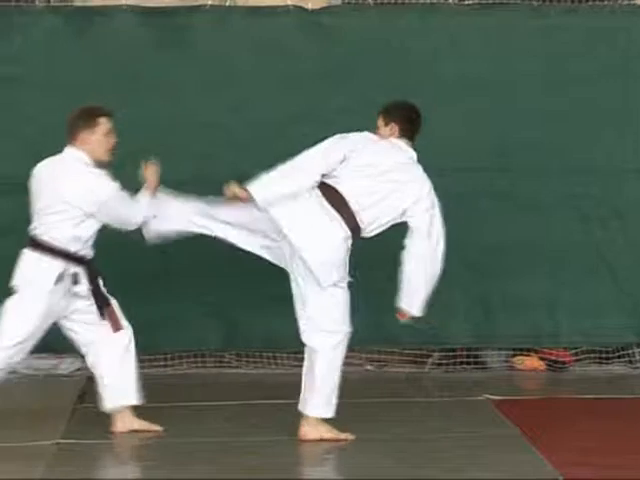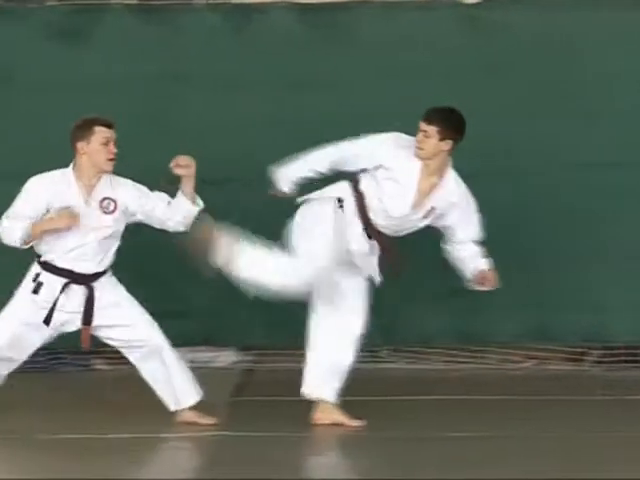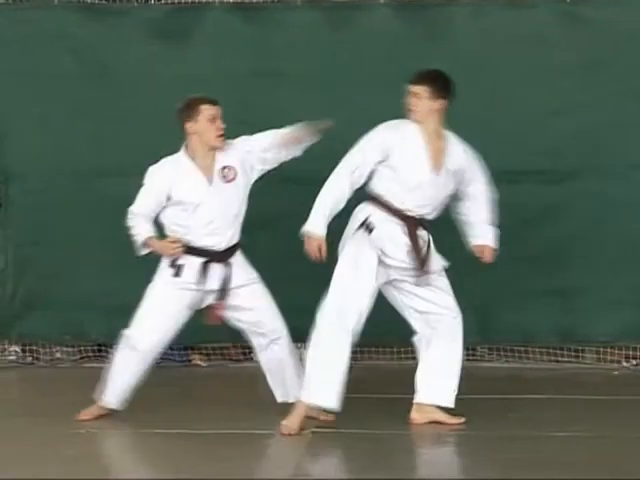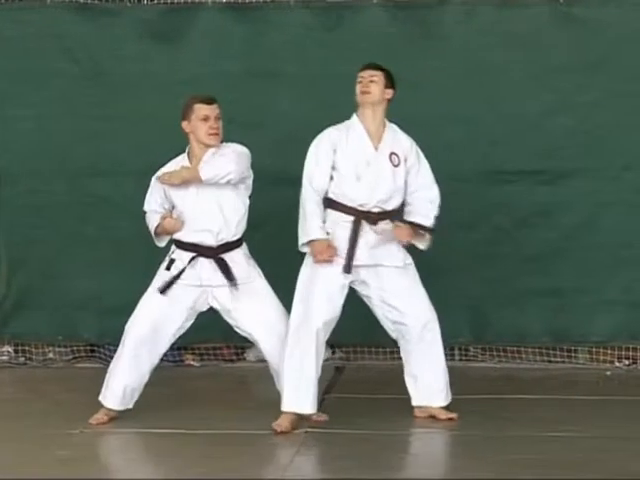
dt=0.5s
person 1, frame 1
left shoulder: (358, 142)
right shoulder: (421, 187)
left elbow: (304, 167)
right elbow: (428, 248)
left wrist: (252, 191)
right wrist: (410, 300)
left hip: (297, 214)
right hip: (327, 244)
left knee: (212, 215)
right knee: (329, 332)
left ankle: (150, 213)
right ankle: (315, 421)
person 1, frame 2
left shoulder: (459, 197)
right shoulder: (394, 146)
left elbow: (460, 237)
right elbow: (339, 153)
left wrist: (479, 268)
right wrist: (288, 175)
left hip: (361, 245)
right hip: (334, 214)
left knee: (344, 320)
right knee: (306, 271)
left ankle: (324, 404)
right ankle: (228, 249)
person 1, frame 3
left shoulder: (462, 156)
right shoulder: (389, 134)
left elbow: (476, 196)
right elbow: (345, 176)
left wrist: (482, 239)
right wrist: (315, 225)
left hip: (412, 246)
right hip: (372, 233)
left knee: (444, 320)
right knee: (342, 316)
left ankle: (425, 405)
right ankle: (307, 404)
person 1, frame 4
left shoulder: (404, 144)
right shoulder: (331, 139)
left elbow: (425, 192)
right elbow: (311, 191)
left wrist: (415, 225)
right wrist: (314, 237)
left hip: (383, 243)
right hip: (335, 239)
left knee: (418, 318)
right knee: (310, 320)
left ankle: (428, 400)
right ankle: (293, 408)
person 2, frame 1
left shoulder: (48, 168)
right shoulder: (91, 180)
right elbow: (131, 216)
right wrist: (149, 187)
left hip: (65, 275)
right hip: (50, 274)
left knee: (112, 334)
left ankle: (122, 415)
person 2, frame 2
left shoulder: (122, 190)
right shoulder: (43, 185)
left elbow: (177, 218)
left wrist: (188, 179)
right wrist: (45, 225)
left hip: (98, 290)
right hip: (49, 286)
left knee: (150, 340)
left ankle: (186, 407)
person 2, frame 3
left shoulder: (240, 153)
right shoulder: (163, 172)
left elbow: (280, 141)
right elbow: (138, 217)
left wrist: (307, 131)
right wrist: (155, 244)
left hip: (230, 267)
right hip: (183, 269)
left knee: (271, 329)
right knee: (143, 335)
left ankle: (298, 399)
right ankle: (107, 401)
person 2, frame 4
left shoulder: (237, 155)
right shoulder: (166, 174)
left elbow: (225, 168)
right elbow: (153, 214)
left wrist: (184, 175)
right wrist: (163, 227)
left hip: (232, 266)
right hip: (183, 266)
left knee: (276, 330)
right knee: (142, 331)
right ankle: (113, 403)
